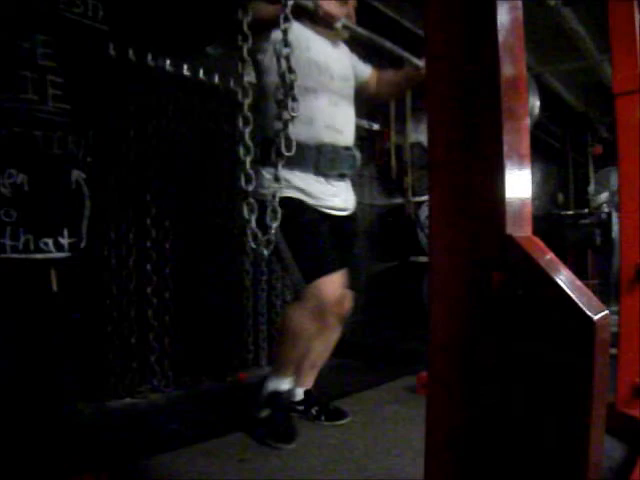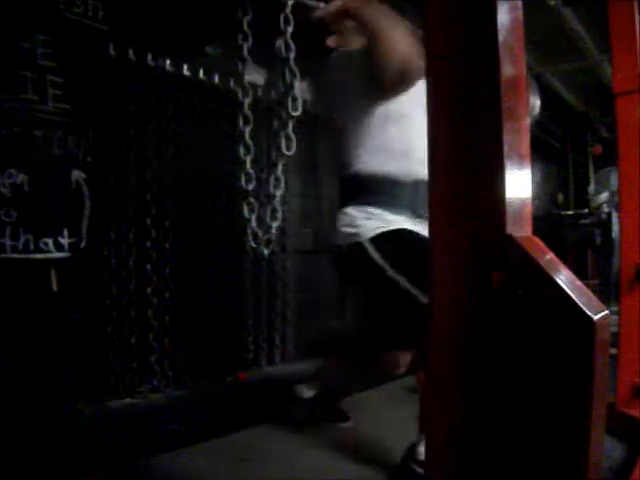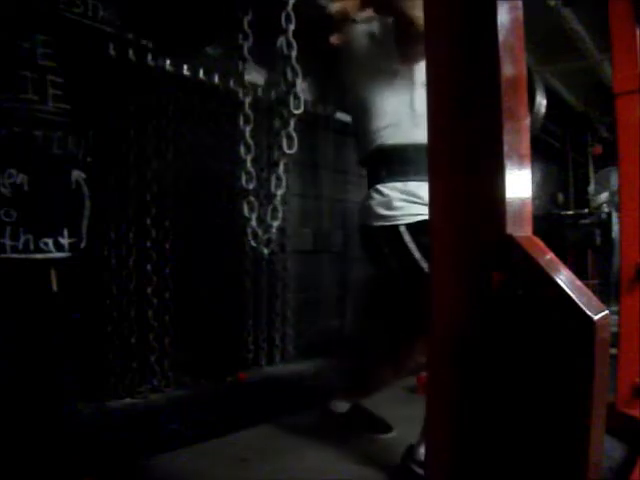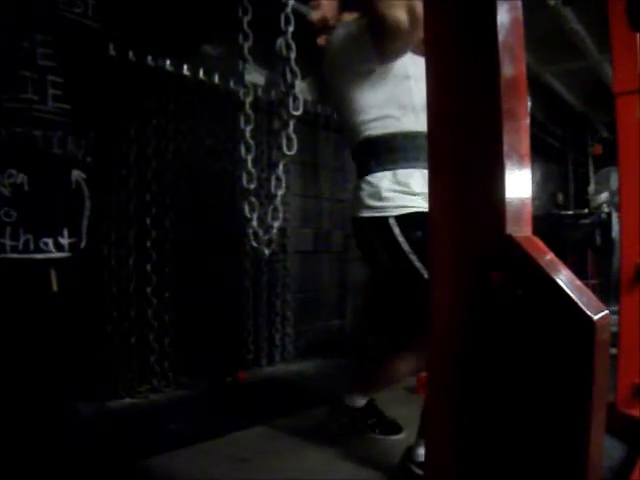
dt=0.5s
person 1, frame 1
left shoulder: (344, 55)
left elbow: (384, 83)
left wrist: (427, 69)
left hip: (337, 192)
right hip: (293, 187)
left knee: (339, 304)
right knee: (326, 295)
left ankle: (300, 392)
right ankle: (276, 392)
person 1, frame 2
left shoulder: (415, 85)
right shoulder: (352, 65)
right elbow: (407, 59)
left hip: (415, 229)
right hip: (376, 227)
left knee: (393, 357)
left ankle: (314, 389)
person 1, frame 3
left shoulder: (403, 52)
right shoulder: (370, 40)
left hip: (424, 214)
right hip: (407, 215)
left knee: (404, 339)
left ankle: (346, 402)
person 1, frame 4
left shoulder: (413, 57)
right shoulder: (352, 40)
left hip: (419, 210)
right hip: (398, 210)
left knee: (419, 338)
left ankle: (357, 401)
